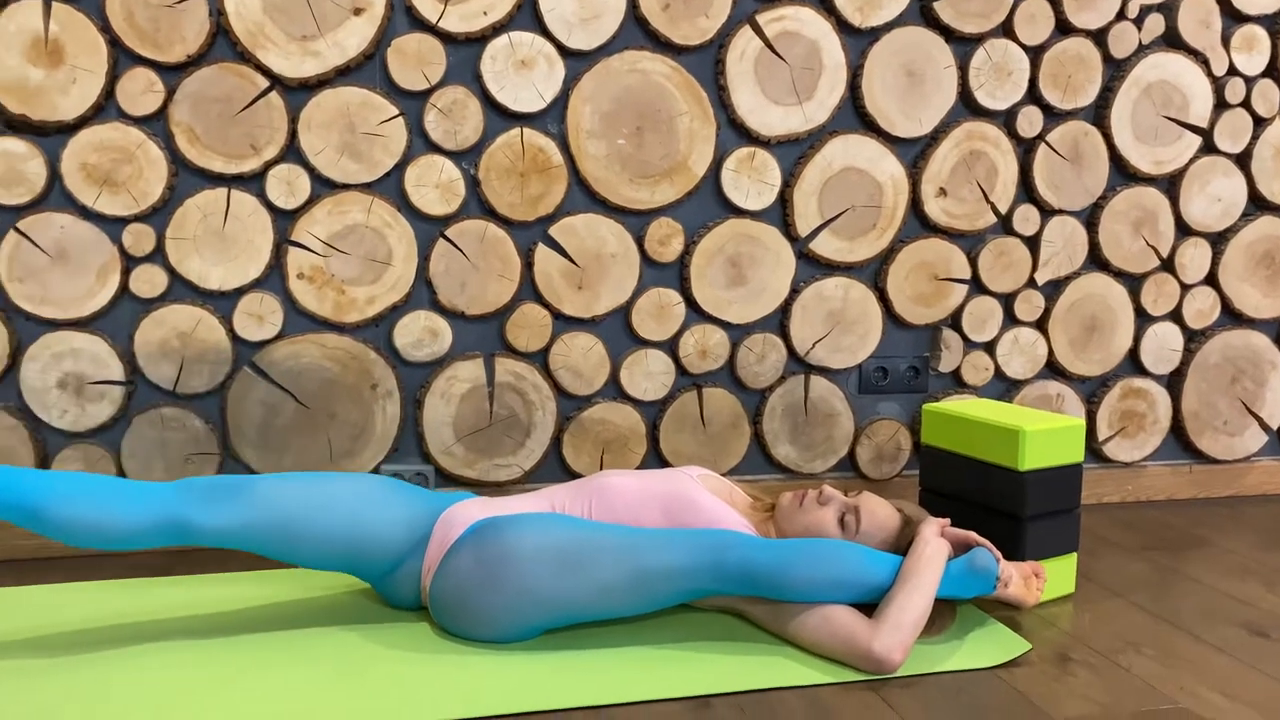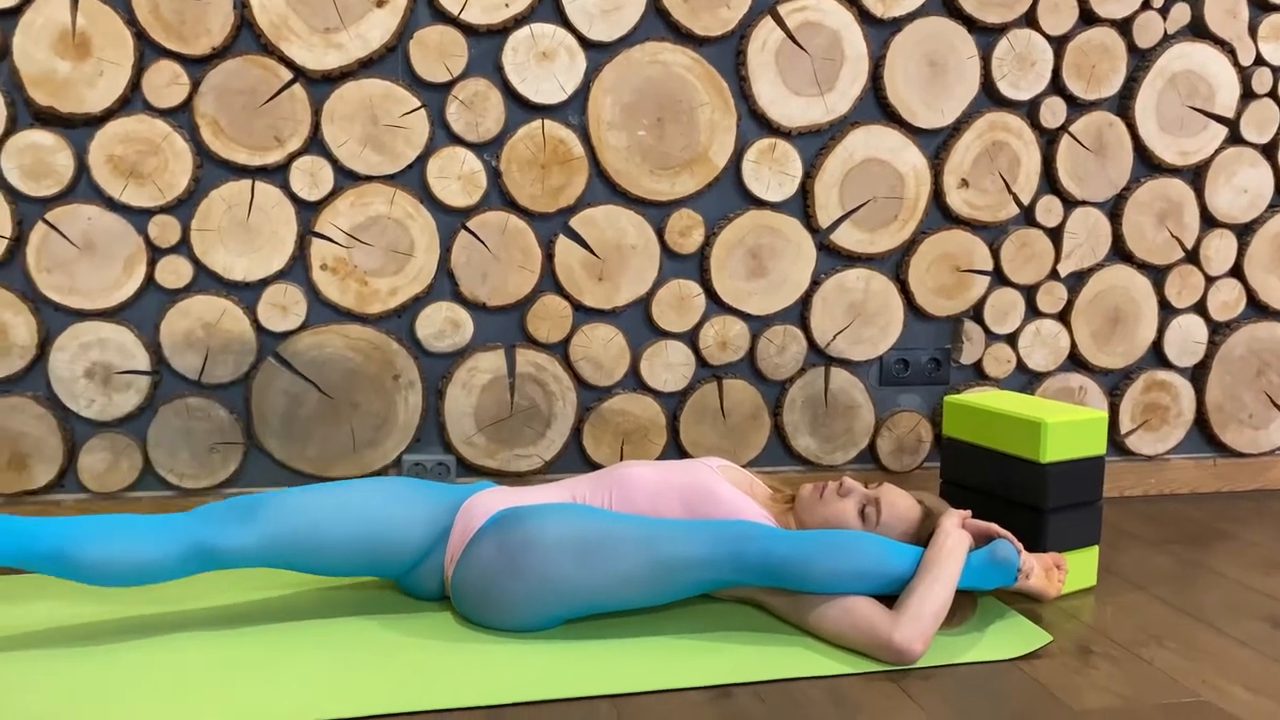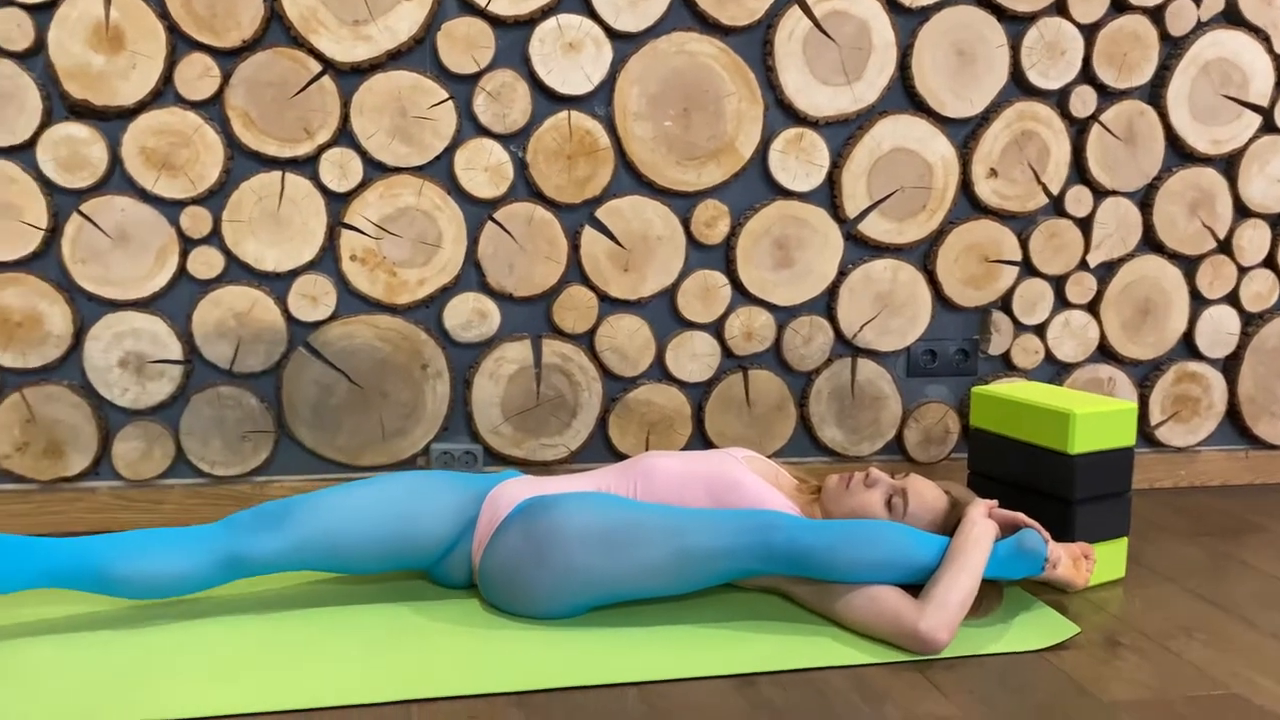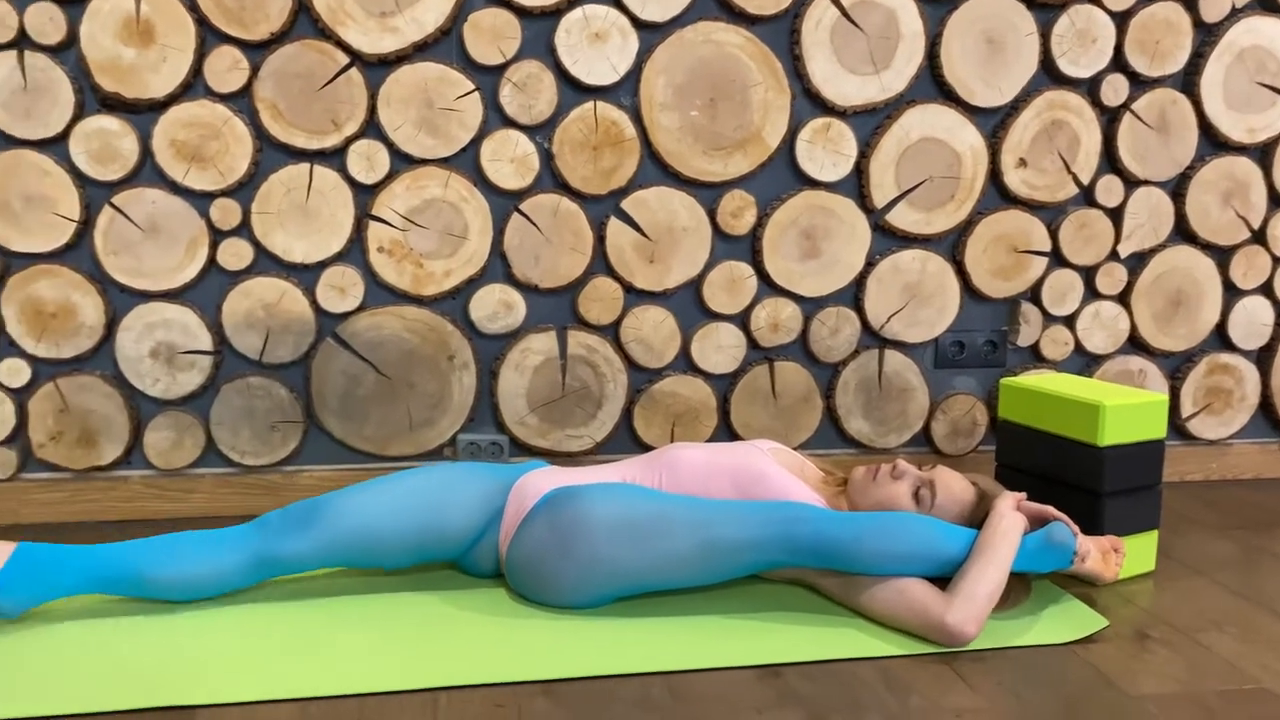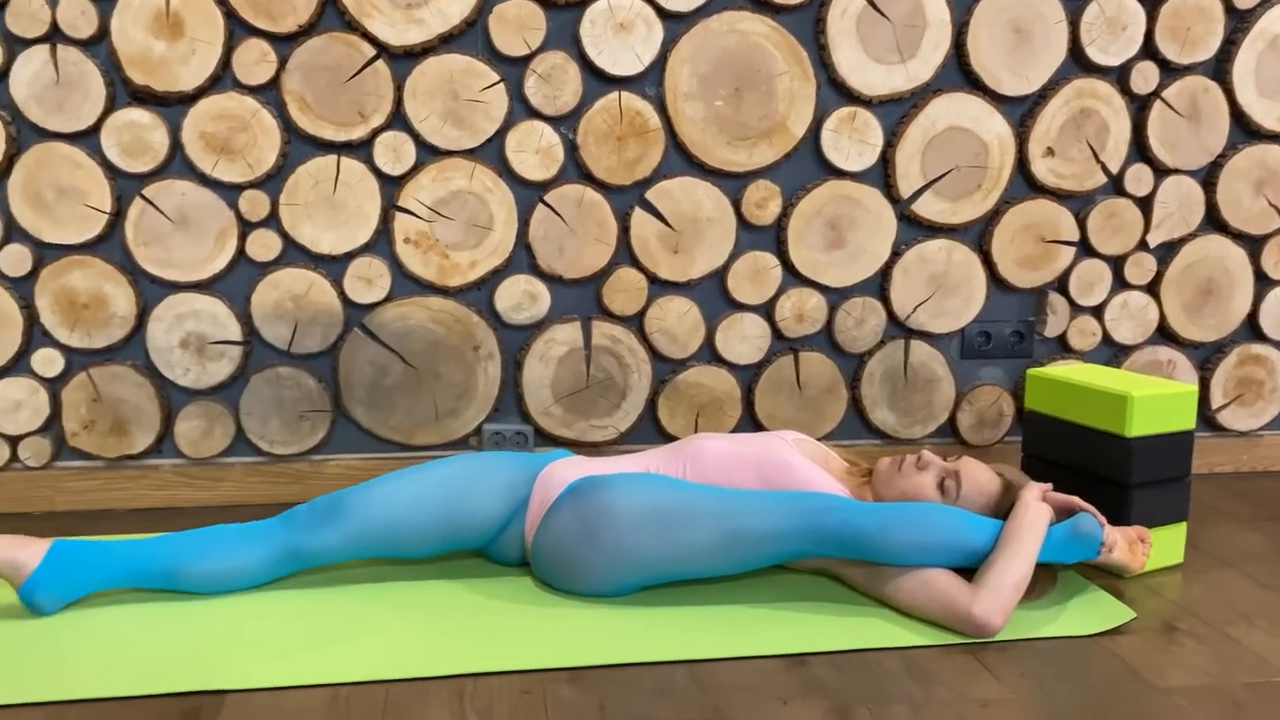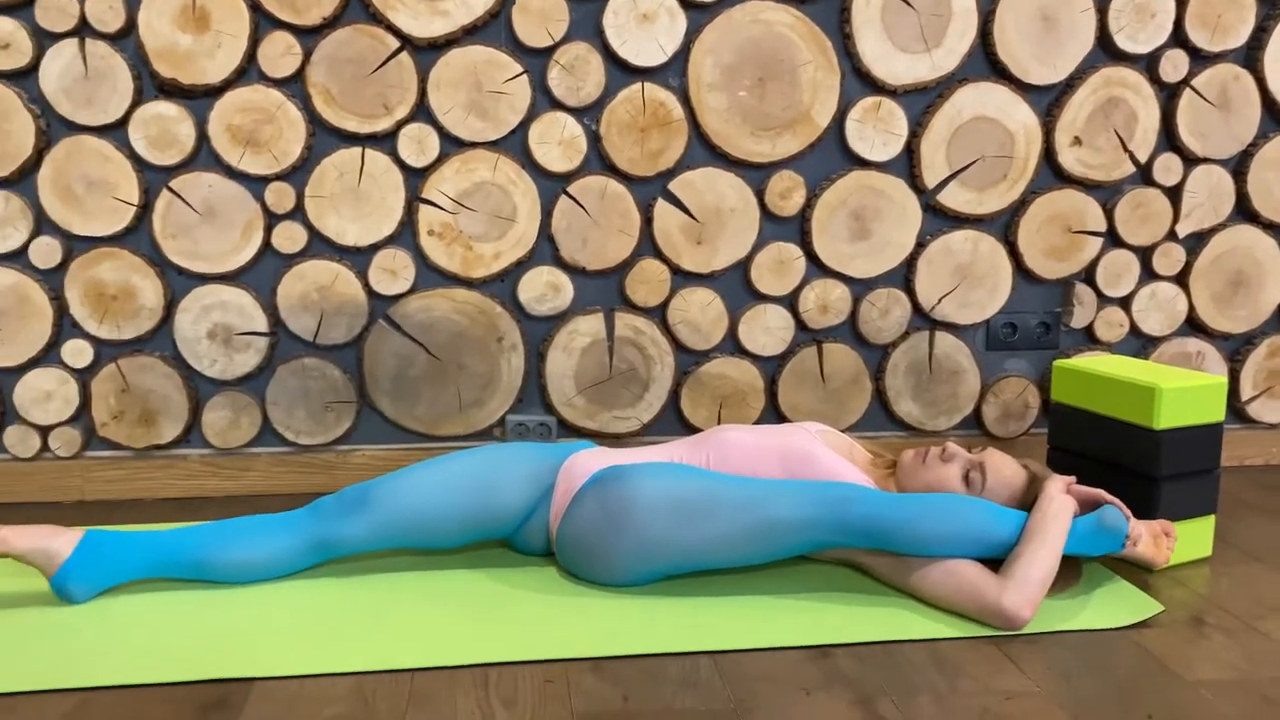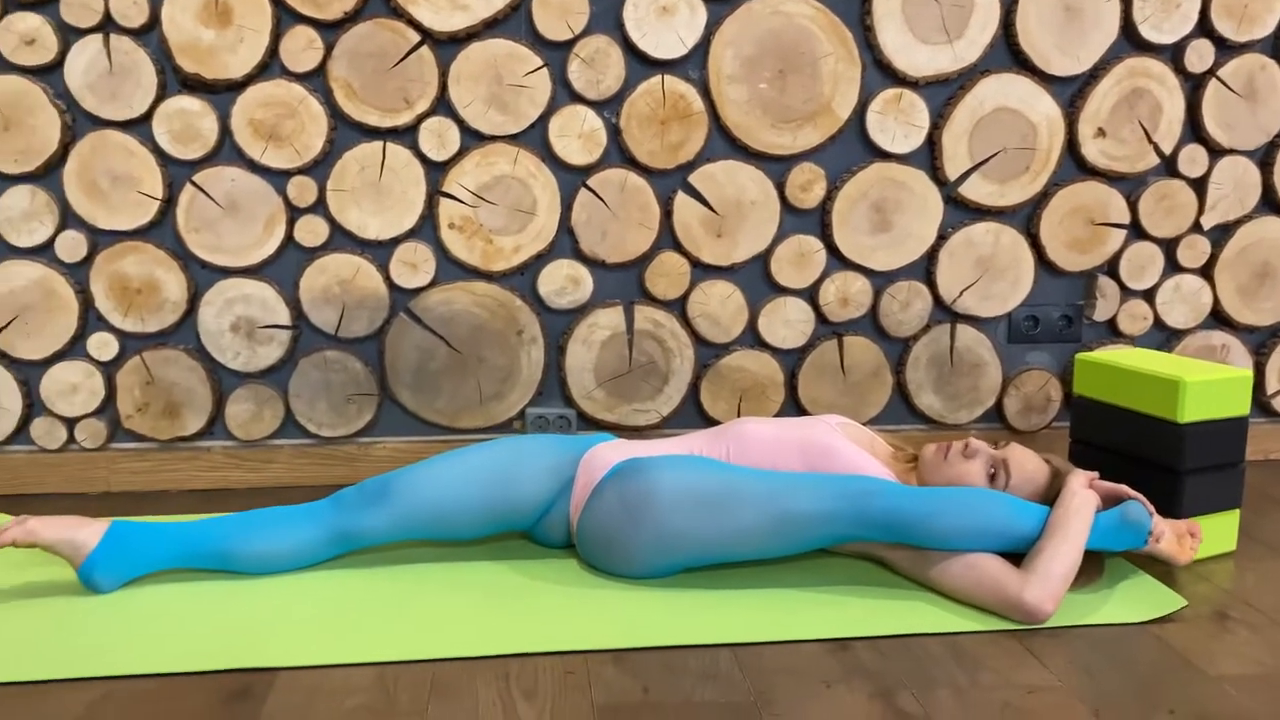
dt=0.2s
person 1, frame 1
left shoulder: (762, 572)
right shoulder: (725, 494)
left elbow: (882, 648)
left wrist: (936, 561)
left hip: (487, 580)
right hip: (442, 522)
right knee: (198, 502)
person 1, frame 2
left shoulder: (786, 563)
right shoulder: (743, 485)
left elbow: (901, 639)
left wrist: (956, 551)
left hip: (512, 571)
right hip: (464, 515)
right knee: (220, 525)
person 1, frame 3
left shoulder: (810, 552)
right shoulder: (771, 476)
left elbow: (927, 628)
left wrist: (978, 539)
left hip: (539, 558)
right hip: (490, 502)
right knee: (247, 534)
person 1, frame 4
left shoulder: (840, 545)
right shoulder: (797, 468)
left elbow: (955, 620)
left wrist: (1009, 531)
left hip: (563, 549)
right hip: (515, 496)
right knee: (278, 537)
person 1, frame 5
left shoulder: (862, 535)
right shoulder: (821, 459)
left elbow: (982, 613)
left wrist: (1030, 523)
left hip: (588, 539)
right hip: (541, 484)
right knee: (306, 533)
person 1, frame 6
left shoulder: (887, 526)
right shoulder: (849, 452)
left elbow: (1008, 604)
left wrist: (1055, 517)
left hip: (614, 527)
right hip: (565, 474)
right knee: (331, 522)
right ankle: (98, 556)
person 1, frame 7
left shoulder: (908, 523)
right shoulder: (868, 442)
left elbow: (1030, 596)
left wrist: (1082, 512)
left hip: (633, 517)
right hip: (586, 467)
right knee: (356, 513)
right ankle: (122, 546)
